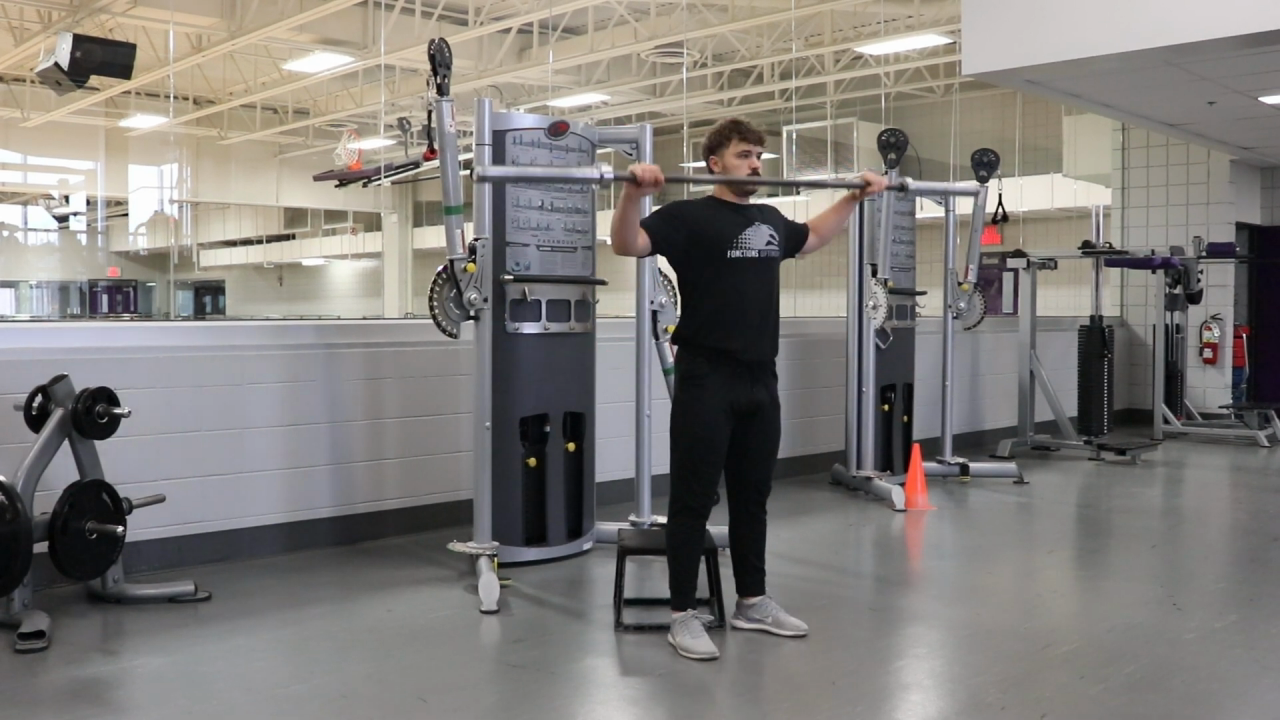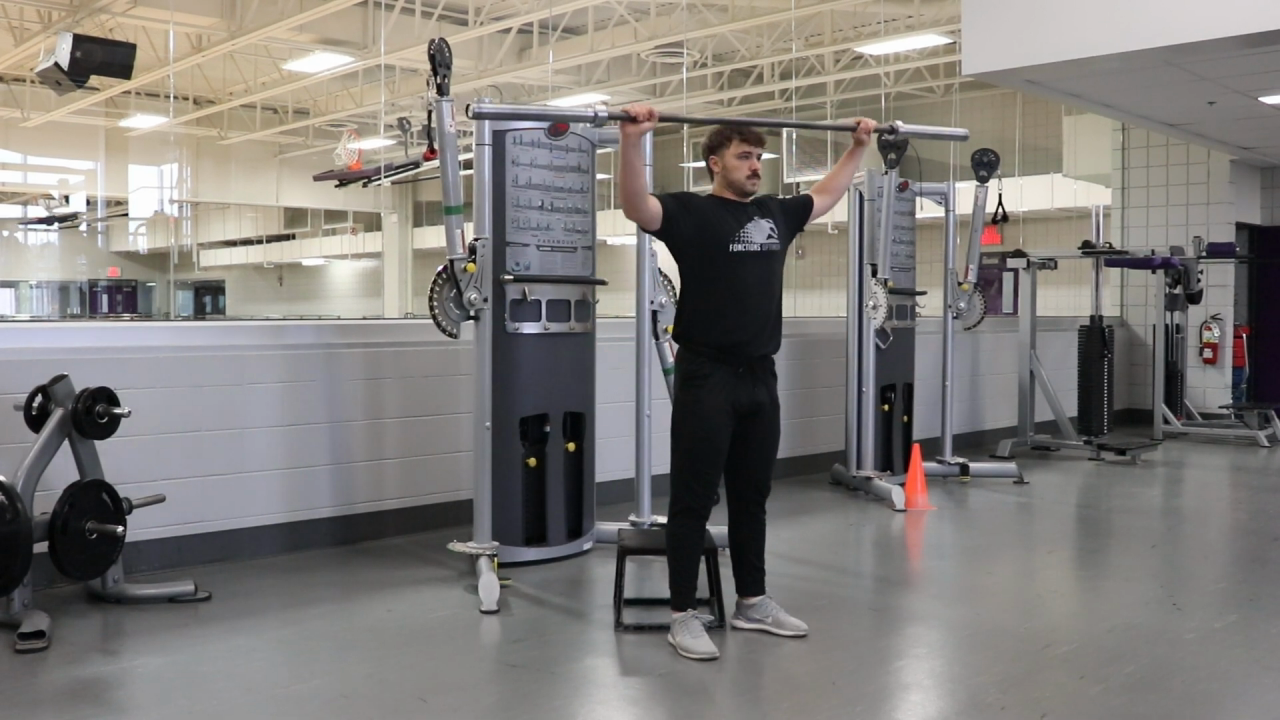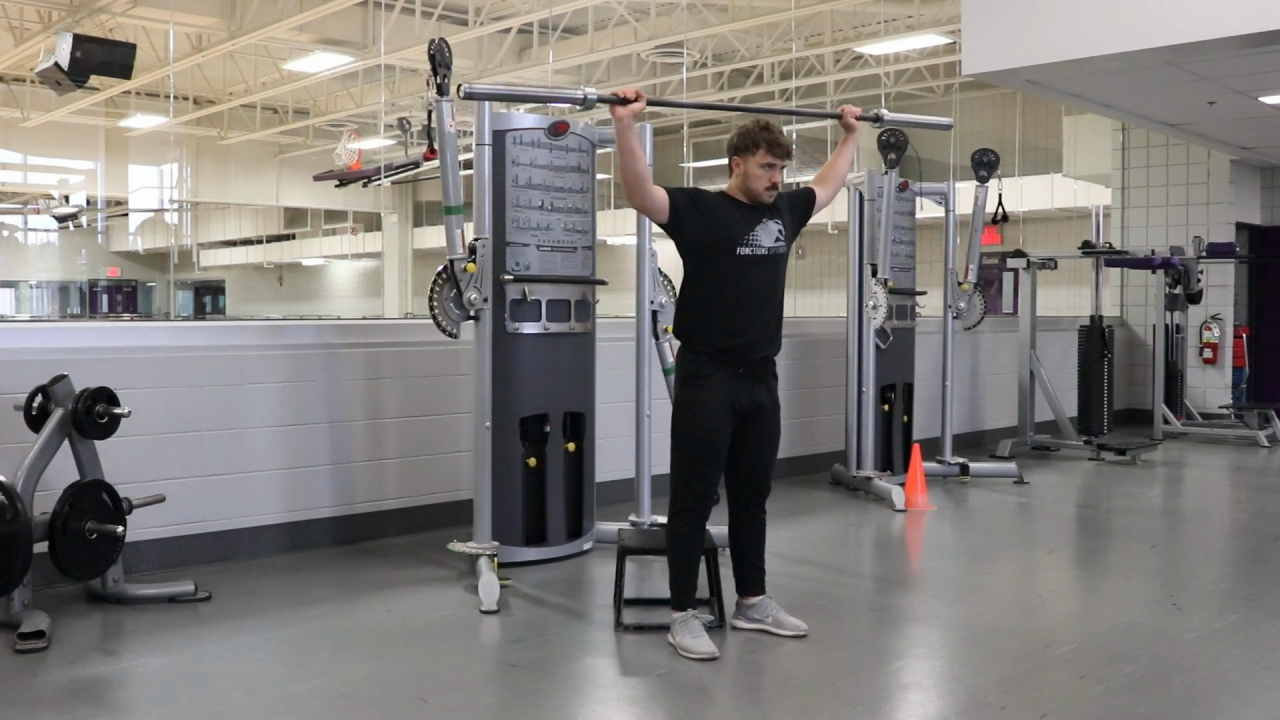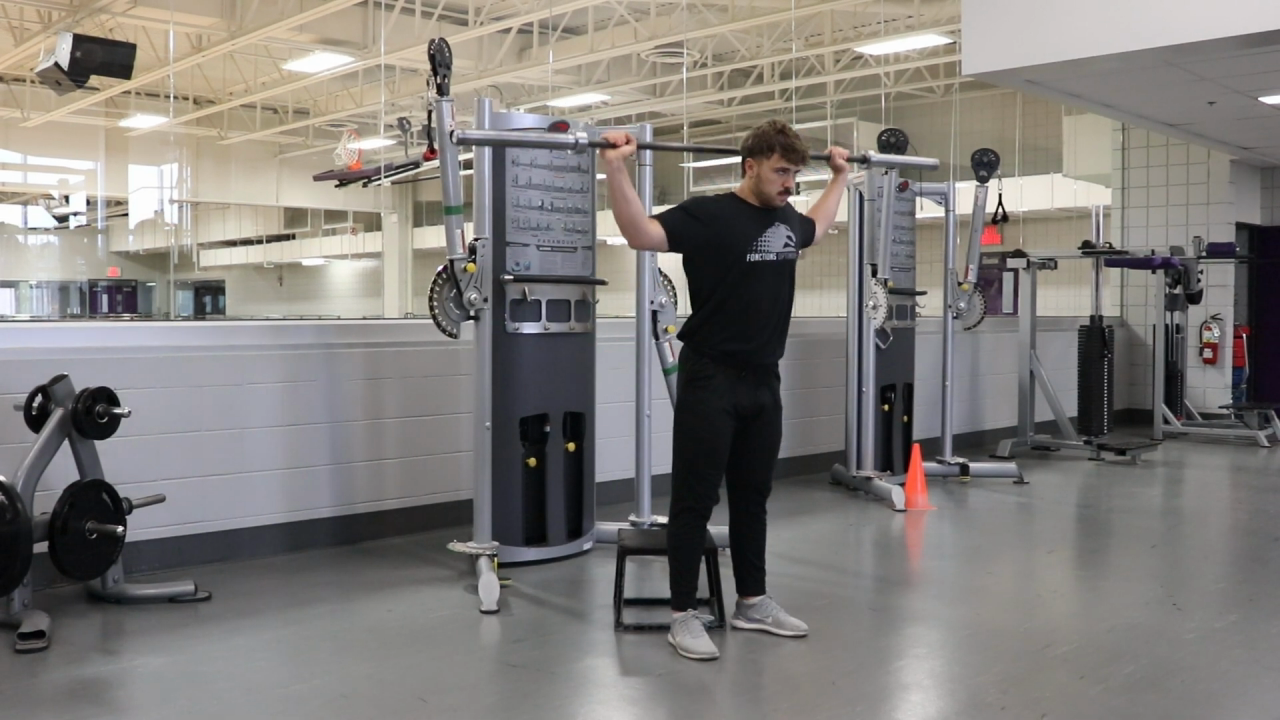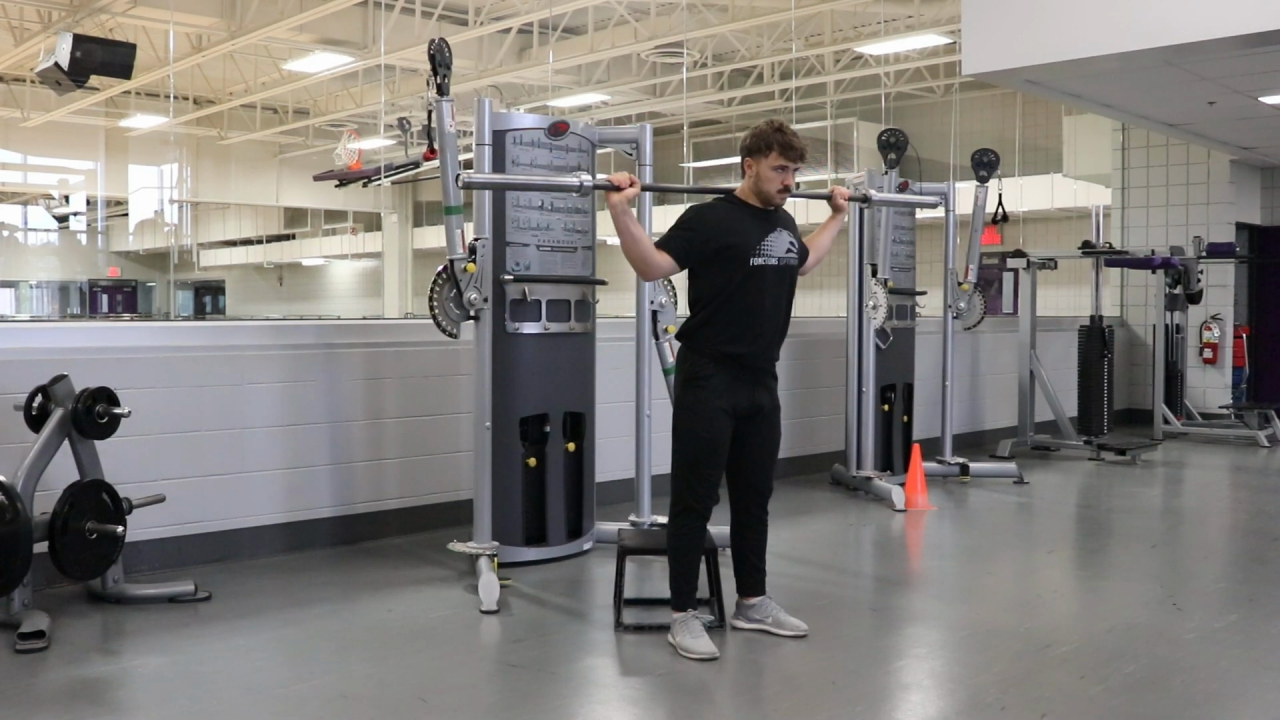
dt=0.2s
person 1, frame 1
left shoulder: (771, 220)
right shoulder: (690, 216)
left elbow: (815, 235)
right elbow: (625, 242)
left wrist: (856, 196)
right wrist: (635, 190)
left hip: (760, 379)
right hip: (706, 379)
left knee: (752, 496)
right knee: (693, 500)
left ankle: (752, 600)
right ankle: (683, 614)
person 1, frame 2
left shoulder: (774, 213)
right shoulder: (691, 212)
left elbow: (826, 195)
right elbow: (635, 206)
left wrist: (858, 146)
right wrist: (630, 138)
left hip: (760, 378)
right hip: (707, 379)
left knee: (752, 497)
right knee: (694, 500)
left ankle: (752, 601)
right ankle: (683, 615)
person 1, frame 3
left shoulder: (782, 212)
right shoulder: (699, 209)
left elbow: (827, 185)
right elbow: (639, 193)
left wrist: (850, 133)
right wrist: (624, 123)
left hip: (761, 379)
right hip: (708, 378)
left knee: (752, 496)
right knee: (694, 499)
left ankle: (752, 600)
right ankle: (683, 614)
person 1, frame 4
left shoulder: (786, 219)
right shoulder: (708, 214)
left elbow: (820, 223)
right elbow: (639, 232)
left wrist: (839, 174)
right wrist: (615, 165)
left hip: (763, 381)
right hip: (711, 379)
left knee: (753, 497)
right knee: (695, 500)
left ankle: (752, 600)
right ankle: (683, 615)
person 1, frame 5
left shoulder: (784, 223)
right shoulder: (711, 218)
left elbow: (803, 262)
right elbow: (650, 265)
left wrist: (838, 215)
right wrist: (621, 209)
left hip: (761, 382)
right hip: (708, 380)
left knee: (754, 497)
right knee: (694, 501)
left ankle: (752, 601)
right ankle: (683, 615)
